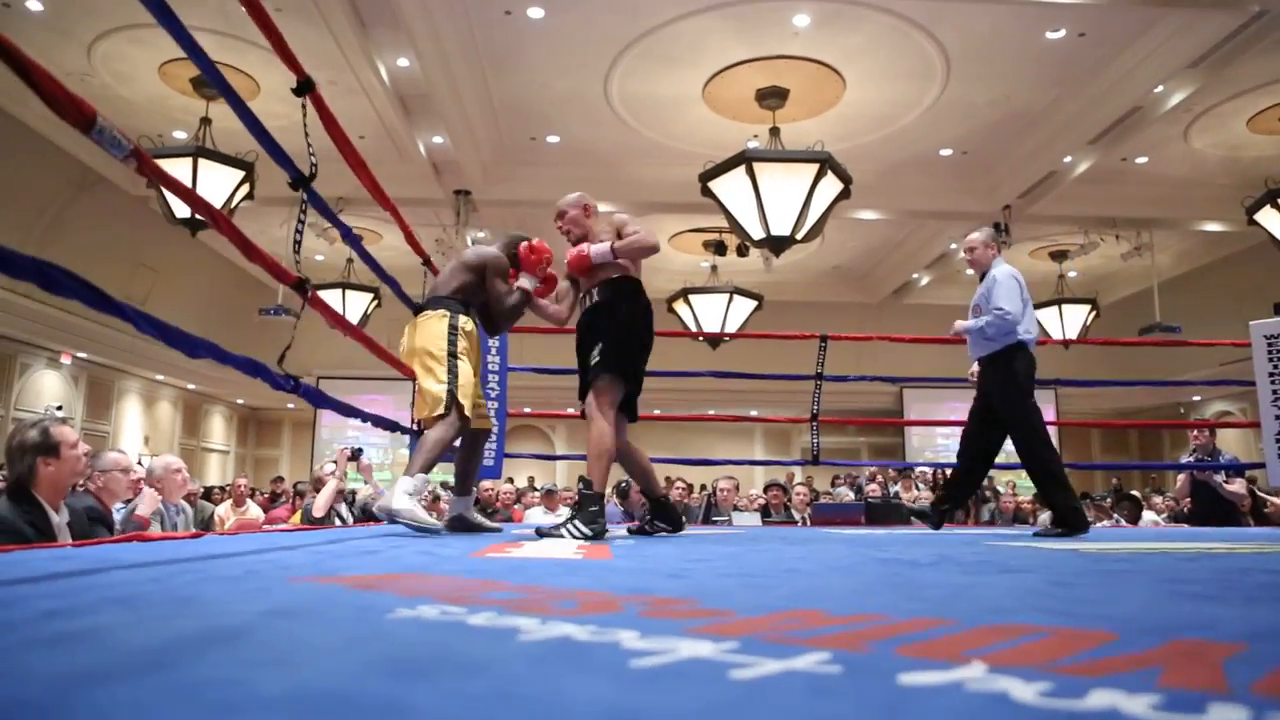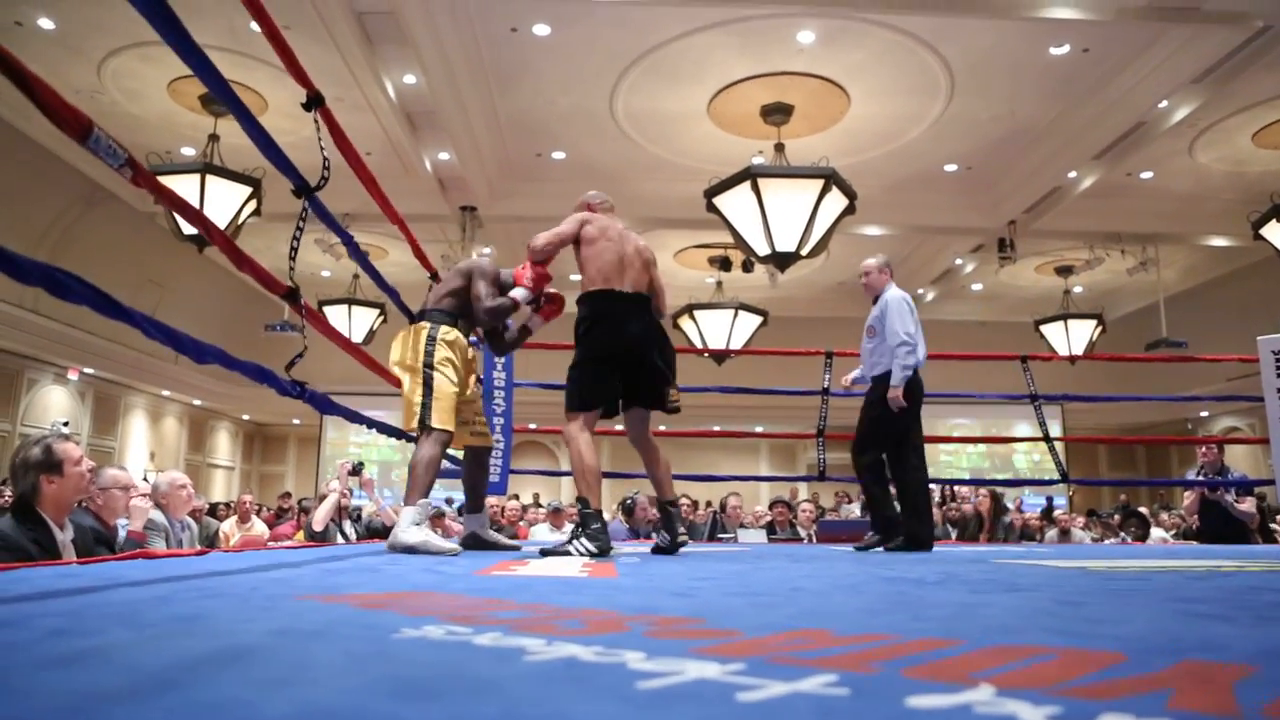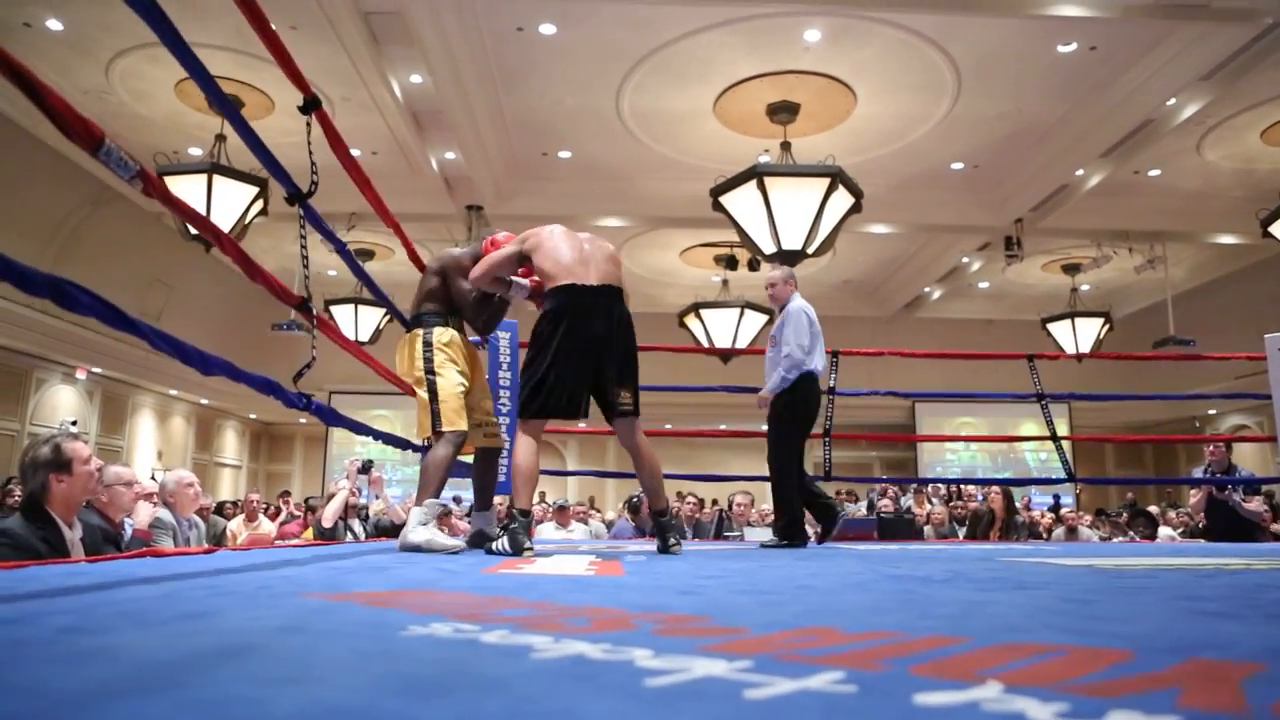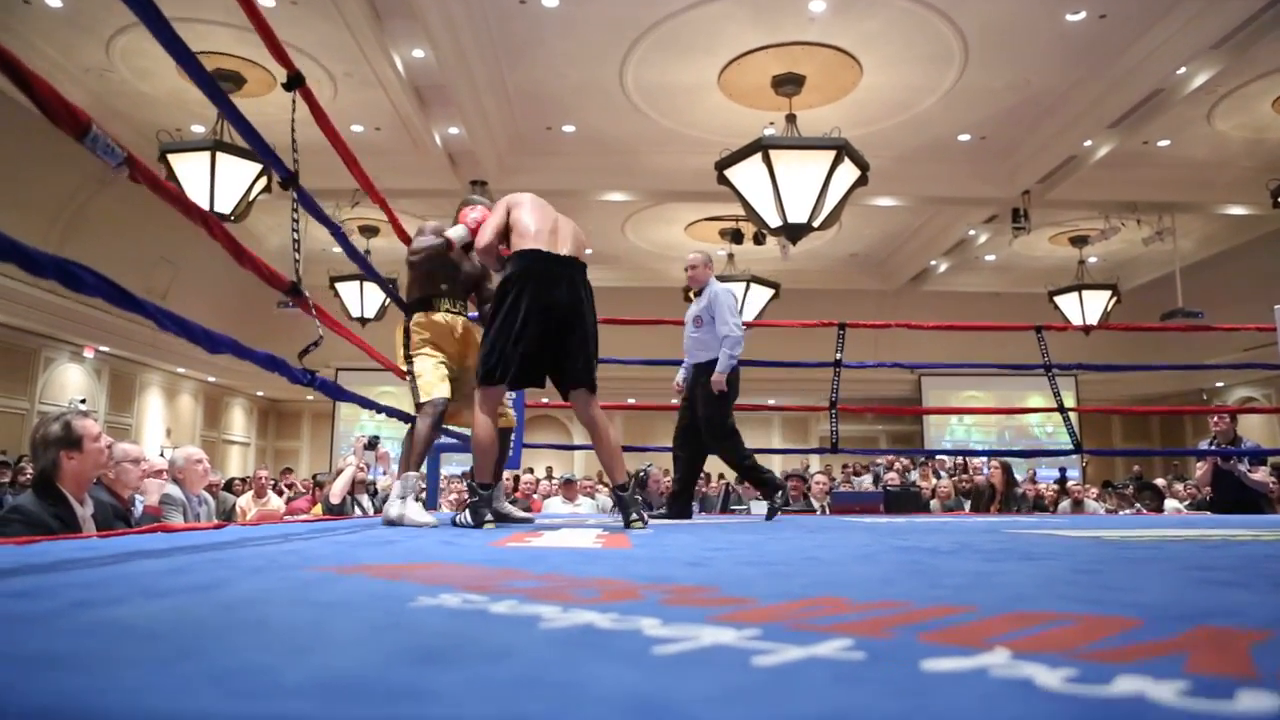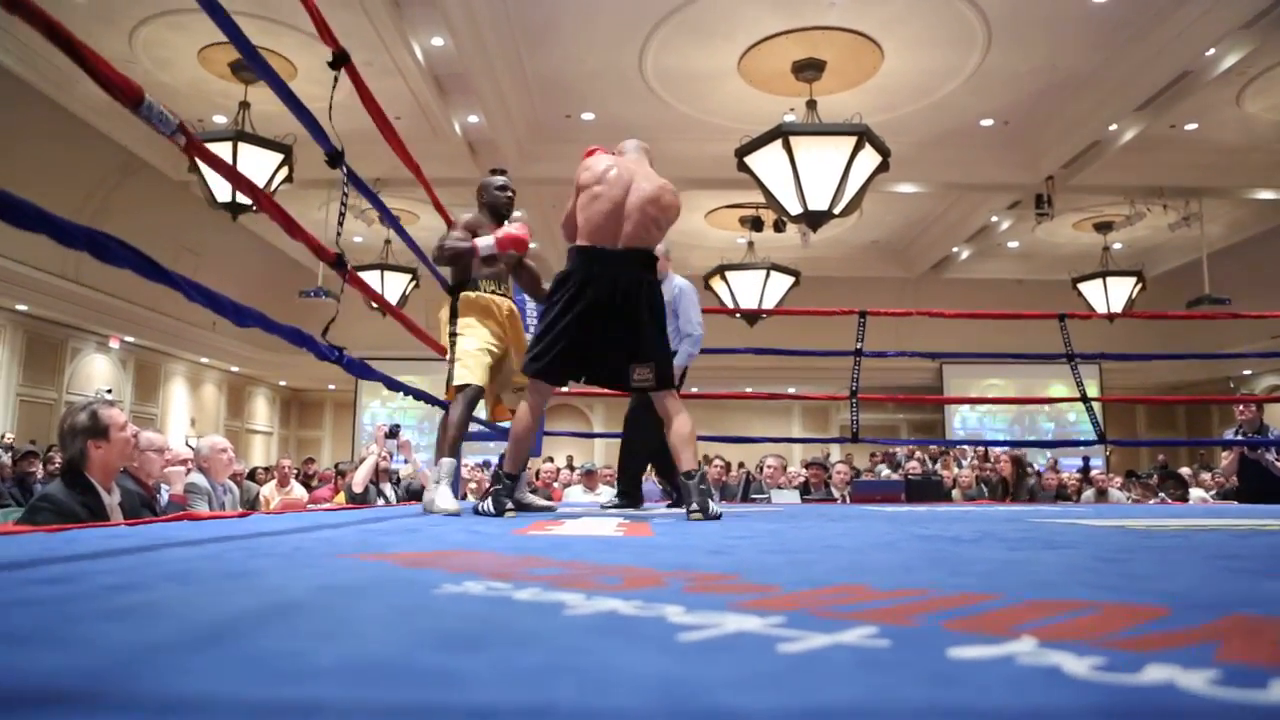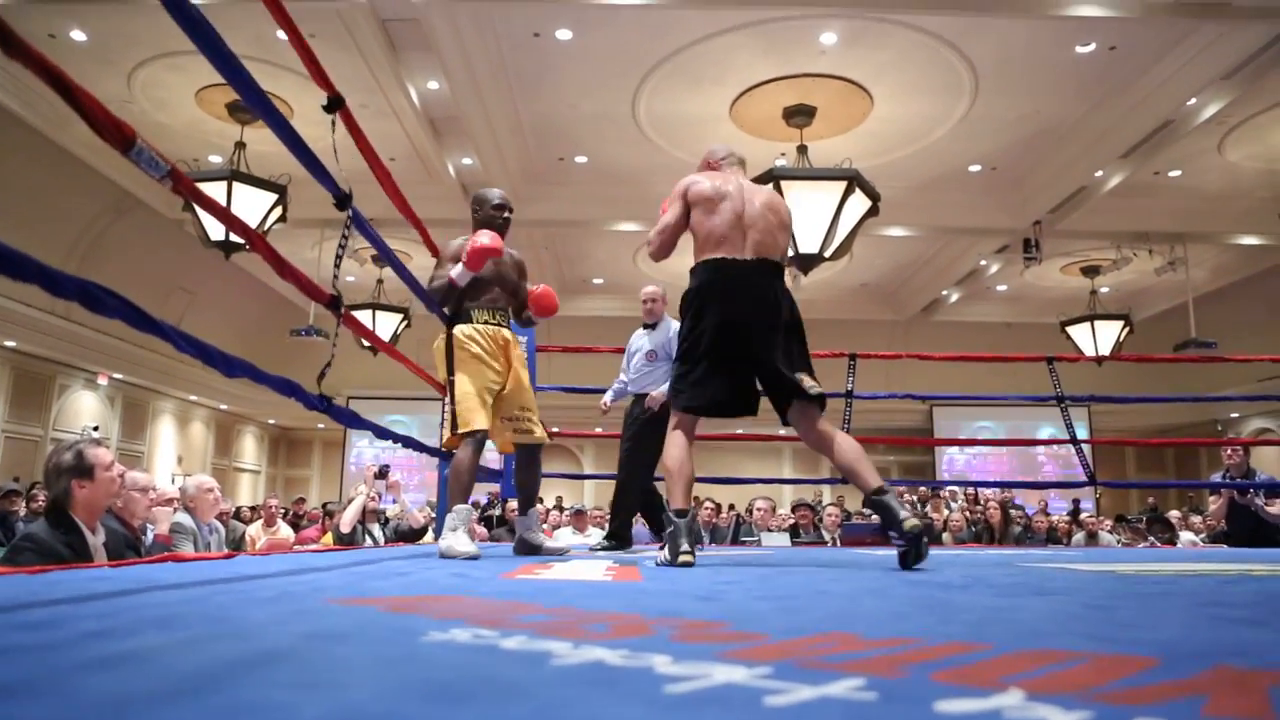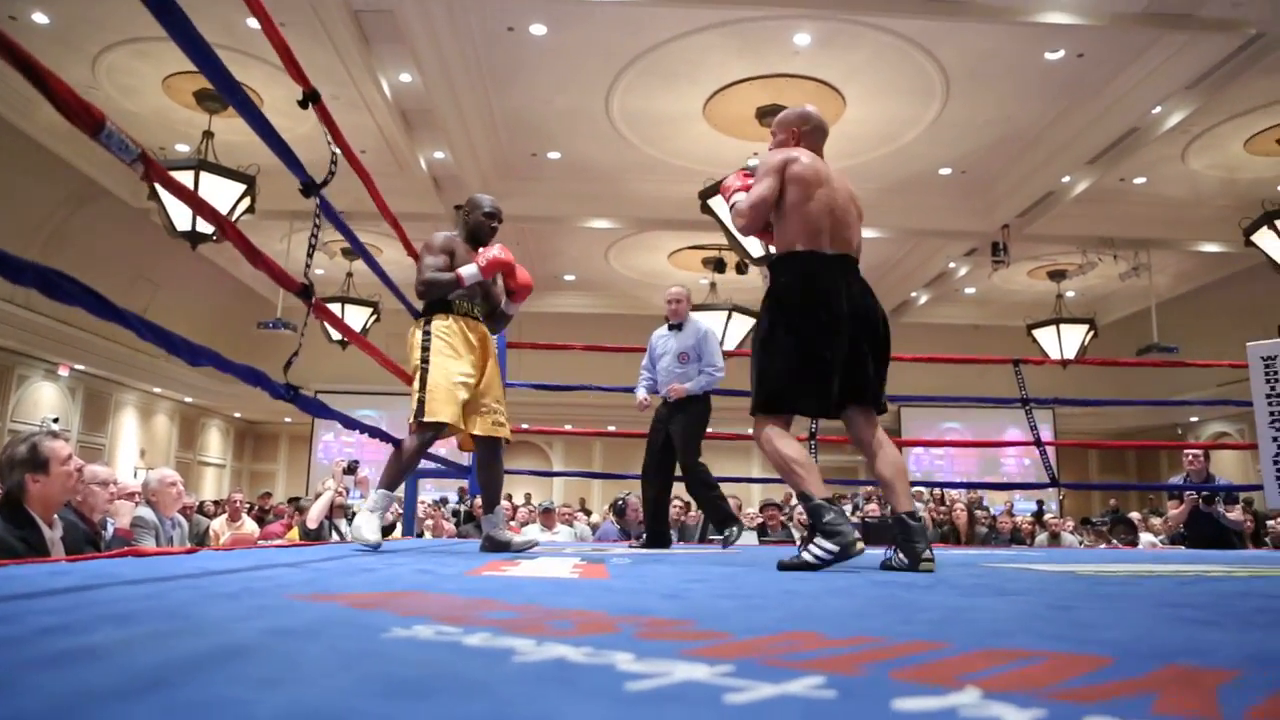
dt=0.5s
person 1, frame 1
left shoulder: (615, 224)
right shoulder: (577, 264)
left elbow: (649, 242)
right elbow: (560, 315)
left wrist: (600, 251)
right wrist: (529, 296)
left hip: (623, 312)
left knee: (598, 407)
right knee: (613, 434)
left ankle: (590, 511)
right ankle: (664, 511)
person 1, frame 2
left shoulder: (586, 221)
right shoulder: (641, 246)
left elbow: (540, 248)
right elbow: (659, 308)
left hip: (606, 323)
right hip: (644, 327)
left knee: (577, 427)
right knee: (639, 433)
left ankle: (593, 529)
right ankle: (672, 524)
person 1, frame 3
left shoulder: (536, 237)
right shoulder: (605, 248)
left elbow: (478, 276)
left wrist: (515, 288)
left hip: (565, 316)
right hip: (612, 318)
left knee: (528, 428)
right knee: (631, 433)
left ankle: (519, 531)
right ankle: (665, 529)
person 1, frame 4
left shoulder: (514, 202)
right shoulder: (571, 228)
left elbow: (483, 245)
left hip: (527, 280)
right hip: (572, 286)
left knee: (487, 397)
right knee: (587, 407)
left ankle: (481, 504)
right ankle: (627, 504)
person 1, frame 5
left shoulder: (597, 165)
right shoulder: (668, 195)
left elbow: (570, 232)
left hip: (585, 278)
right hip: (637, 284)
left knee: (536, 391)
right knee: (666, 396)
left ankle: (502, 492)
right ankle: (695, 492)
person 1, frame 6
left shoulder: (693, 184)
right shoulder: (776, 202)
left elbow: (656, 249)
left wrist: (677, 218)
left hip: (717, 300)
right hip: (770, 297)
left knee: (681, 425)
right knee: (813, 425)
left ankle: (678, 536)
right ankle: (894, 515)
person 1, frame 7
left shoulder: (781, 161)
right shoulder: (845, 189)
left elbow: (749, 222)
left wrist: (736, 193)
left hip: (800, 291)
right hip: (852, 294)
left knee: (770, 422)
right knee: (864, 425)
left ankle: (830, 523)
right ankle: (911, 535)
person 2, frame 1
left shoulder: (478, 261)
right shoulder: (492, 257)
left elbow: (493, 327)
right elbow: (503, 314)
left wrist: (531, 291)
right wrist: (529, 280)
left hip: (444, 330)
right hip: (444, 327)
left knee: (478, 426)
right knee: (453, 418)
left ankle: (461, 512)
right ankle: (404, 495)
person 2, frame 2
left shoulder: (492, 286)
right shoulder: (486, 268)
left elbow: (501, 347)
right elbow: (487, 313)
left wrist: (537, 319)
right wrist: (524, 292)
left hip: (450, 345)
right hip: (436, 341)
left knee: (479, 441)
right knee: (437, 433)
left ankle: (476, 529)
right ankle: (409, 527)
person 2, frame 3
left shoulder: (473, 273)
right shoulder: (457, 259)
left elbow: (484, 325)
right elbow: (472, 309)
left hip: (457, 350)
right hip: (435, 344)
left knee: (489, 439)
right knee: (452, 433)
left ankle: (484, 525)
person 2, frame 4
left shoulder: (478, 264)
right shoulder: (433, 232)
left elbow: (489, 307)
right elbow: (415, 258)
left hip: (463, 334)
right hip: (427, 329)
left knee: (500, 418)
right knee: (435, 405)
left ankle: (495, 501)
right ankle: (401, 499)
person 2, frame 5
left shoulder: (512, 233)
right shoulder: (470, 222)
left elbow: (537, 291)
right elbow: (442, 252)
right wrist: (491, 243)
left hip: (504, 319)
right hip: (470, 311)
right knee: (467, 391)
left ankle: (516, 489)
right ankle: (439, 485)
person 2, frame 6
left shoulder: (515, 262)
right shoulder: (459, 249)
left elbow: (524, 317)
right elbow: (432, 299)
left wrist: (538, 308)
right wrist: (466, 268)
left hip: (507, 346)
right hip: (468, 341)
left knee: (530, 440)
right knee: (473, 433)
left ankle: (527, 532)
right ankle: (454, 531)
person 2, frame 7
left shoulder: (486, 261)
right shoulder: (443, 242)
left elbow: (496, 322)
right elbow: (424, 286)
left wrist: (514, 298)
right wrist: (477, 272)
left hip: (480, 343)
right hip: (444, 335)
left knee: (490, 438)
right knee: (429, 425)
left ankle: (495, 530)
right ankle: (371, 514)
person 3, frame 1
left shoulder: (1001, 276)
right shoulder: (989, 281)
left elbow: (1005, 318)
left wrist: (967, 327)
right wrist: (980, 363)
left hip: (1009, 368)
right hip: (996, 371)
left knee: (1032, 442)
right knee: (975, 442)
left ankle: (1070, 516)
right ankle: (941, 509)
person 3, frame 2
left shoulder: (894, 299)
right shoulder: (882, 305)
left elbow: (905, 343)
left wrist: (896, 384)
right wrist: (856, 375)
left hip: (894, 391)
right hip: (886, 389)
left knee: (866, 454)
right knee: (905, 461)
left ankle: (884, 526)
right ankle: (918, 535)
person 3, frame 3
left shoulder: (796, 311)
right shoulder: (789, 314)
left elbow: (795, 357)
left wrist: (771, 389)
right wrist: (775, 390)
left hip: (795, 394)
right hip: (793, 394)
left knee: (784, 464)
right knee: (786, 463)
left ankle: (788, 532)
right ankle: (826, 509)
person 3, frame 4
left shoulder: (720, 293)
right shoulder: (697, 303)
left elbow: (732, 335)
left wrist: (721, 371)
right wrist: (683, 373)
left hip: (718, 376)
right hip: (699, 379)
left knee: (718, 438)
right knee: (687, 440)
left ankle: (771, 487)
right ankle: (679, 505)
person 3, frame 5
left shoulder: (680, 289)
left elbow: (693, 332)
left wrist: (678, 365)
left knee: (637, 424)
right knee: (652, 428)
left ankle: (629, 492)
right ankle: (678, 488)
person 3, frame 6
left shoulder: (674, 331)
right shoulder: (637, 336)
right elbow: (626, 375)
left wrist: (663, 392)
right wrist: (610, 395)
left hip: (657, 406)
right hip: (638, 404)
left knee: (632, 467)
right knee: (634, 468)
left ankle: (619, 535)
right ankle: (666, 527)
person 3, frame 7
left shoulder: (702, 332)
right shoulder: (657, 336)
left elbow: (715, 372)
right elbow: (647, 372)
left wrist: (686, 388)
right wrist: (642, 392)
left hip: (693, 405)
right hip: (667, 407)
left knee: (690, 464)
right knee: (654, 468)
left ankle: (728, 523)
right ankle: (656, 534)
